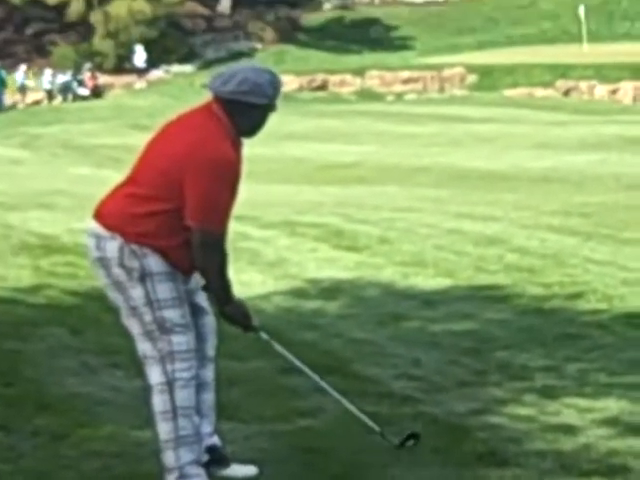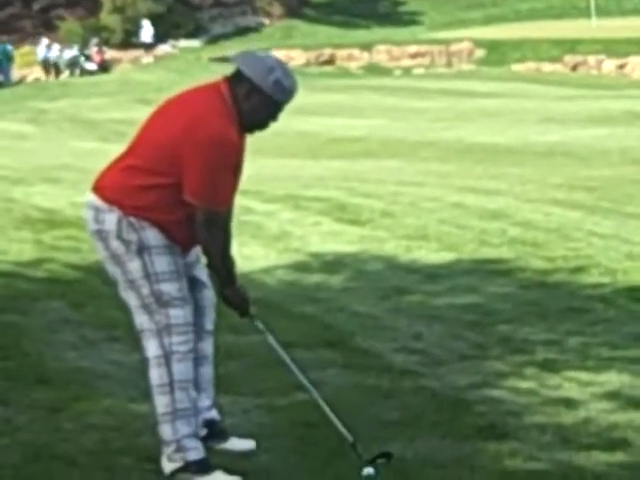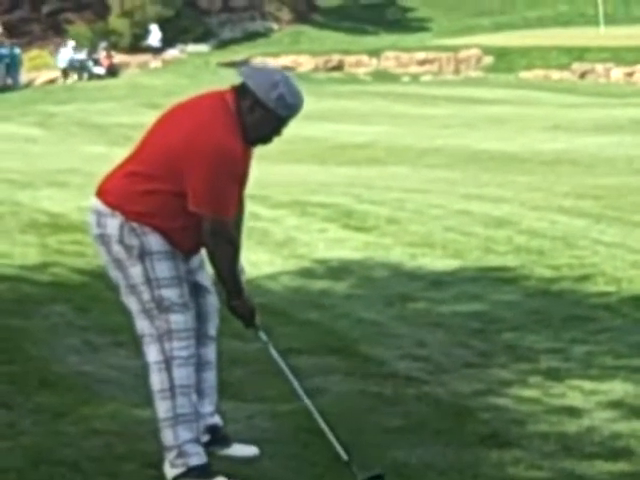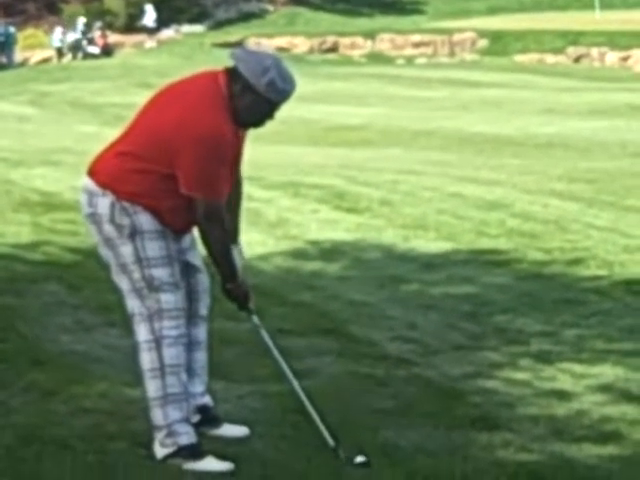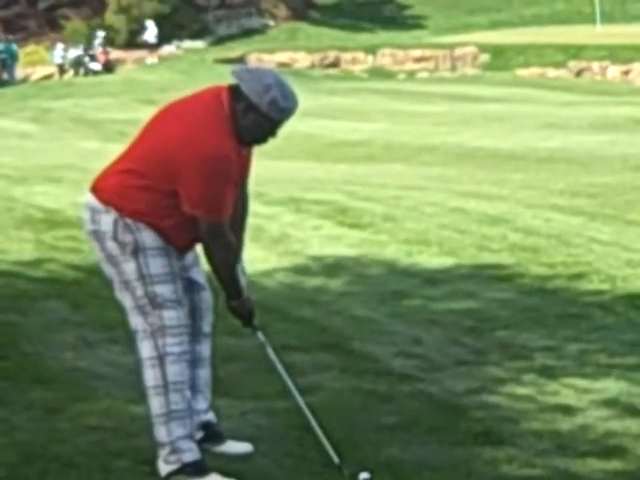
dt=0.5s
person 1, frame 1
left shoulder: (209, 123)
right shoulder: (214, 153)
right elbow: (206, 243)
left wrist: (215, 293)
right wrist: (226, 300)
left hip: (158, 247)
right hip: (129, 249)
left knee: (199, 344)
right knee: (173, 362)
person 1, frame 2
left shoulder: (217, 103)
right shoulder: (214, 131)
left elbow: (215, 208)
right elbow: (210, 220)
left wrist: (223, 267)
right wrist: (228, 282)
left hip: (158, 220)
right hip: (128, 221)
left knee: (199, 316)
right knee: (172, 334)
left ankle: (201, 422)
person 1, frame 3
left shoulder: (227, 113)
right shoulder: (218, 143)
left elbow: (232, 202)
right elbow: (216, 233)
left wrist: (235, 267)
right wrist: (236, 294)
left hip: (166, 226)
right hip: (132, 227)
left knee: (202, 320)
right knee: (172, 339)
left ankle: (204, 428)
person 1, frame 4
left shoulder: (221, 93)
right shoulder: (207, 126)
left elbow: (231, 177)
right elbow: (210, 214)
left wrist: (234, 245)
right wrist: (231, 278)
left hip: (156, 204)
right hip: (121, 205)
left knee: (193, 298)
right knee: (162, 317)
left ankle: (194, 407)
right ankle: (173, 439)
person 1, frame 5
left shoulder: (228, 112)
right shoulder: (209, 146)
left elbow: (237, 194)
right elbow: (214, 233)
left wrist: (236, 264)
right wrist: (236, 295)
left hip: (161, 221)
right hip: (124, 222)
left knee: (196, 315)
right knee: (166, 333)
left ankle: (198, 425)
